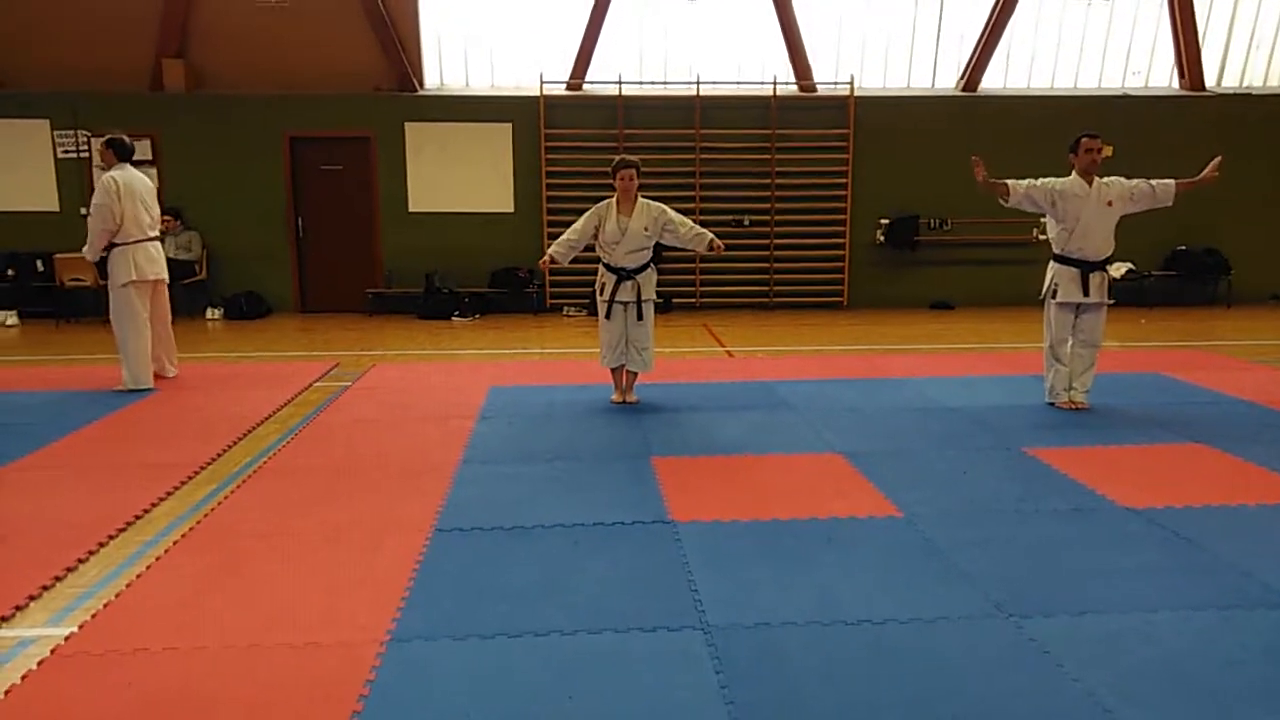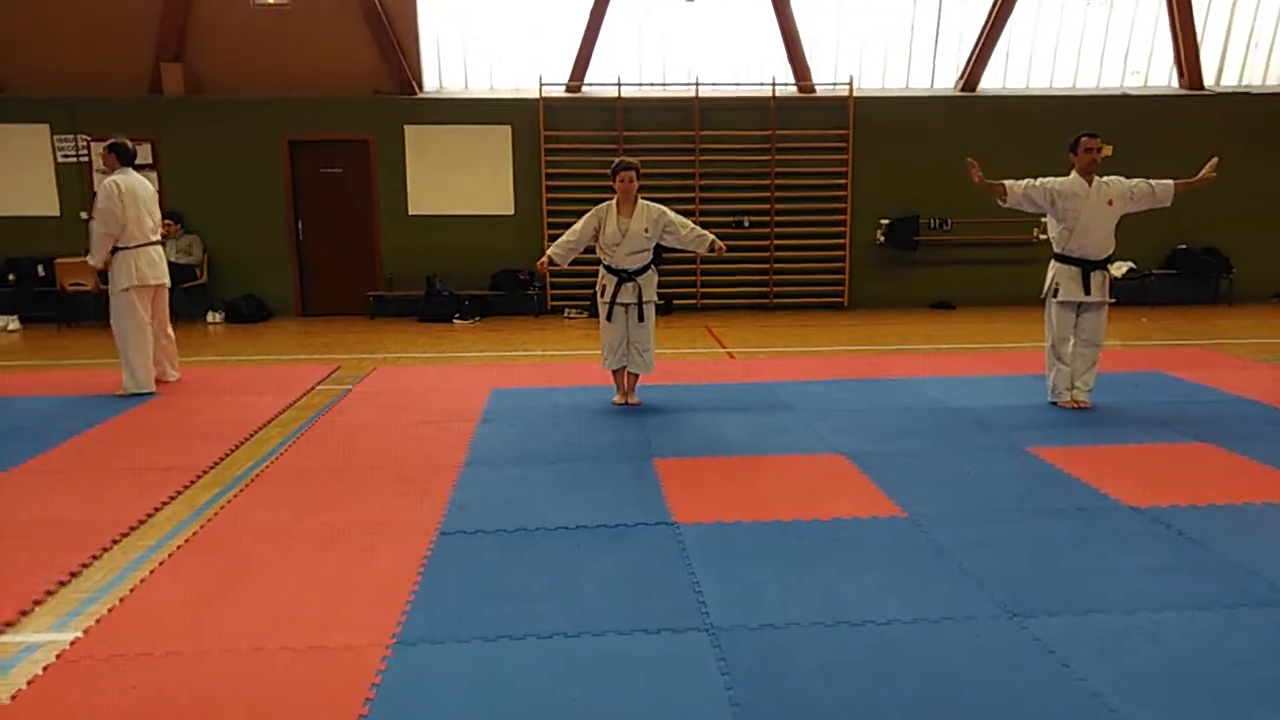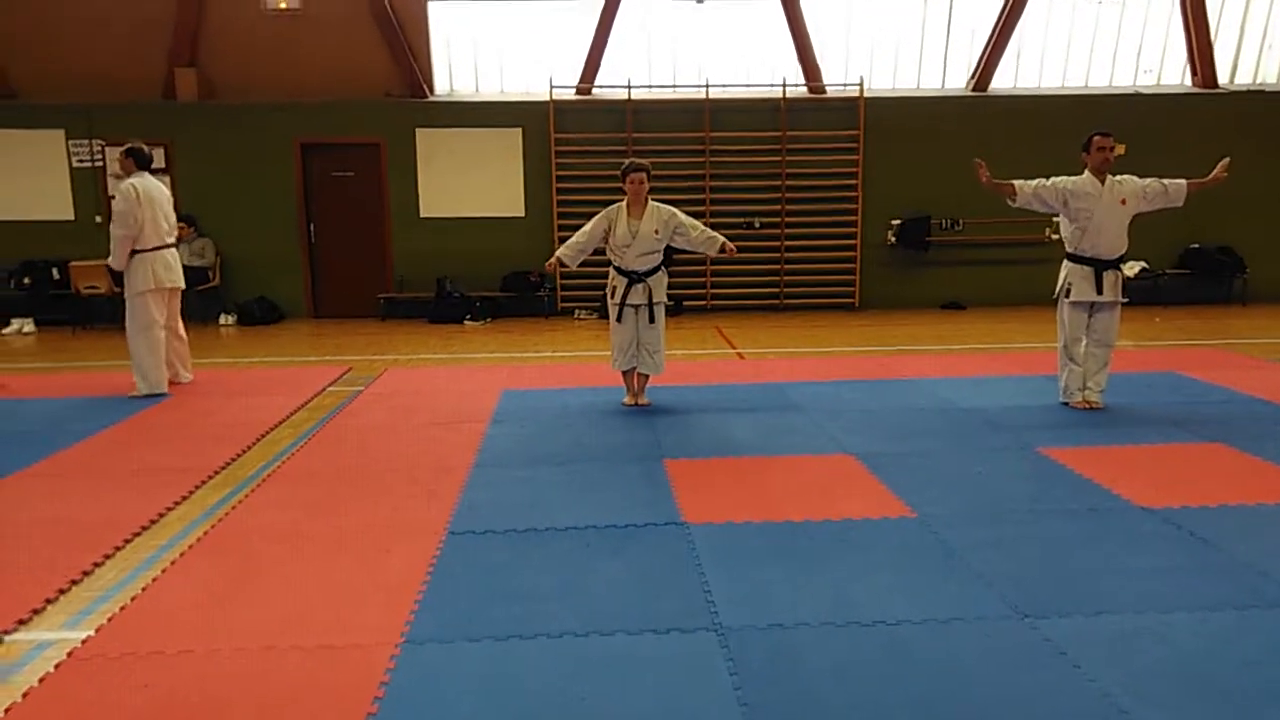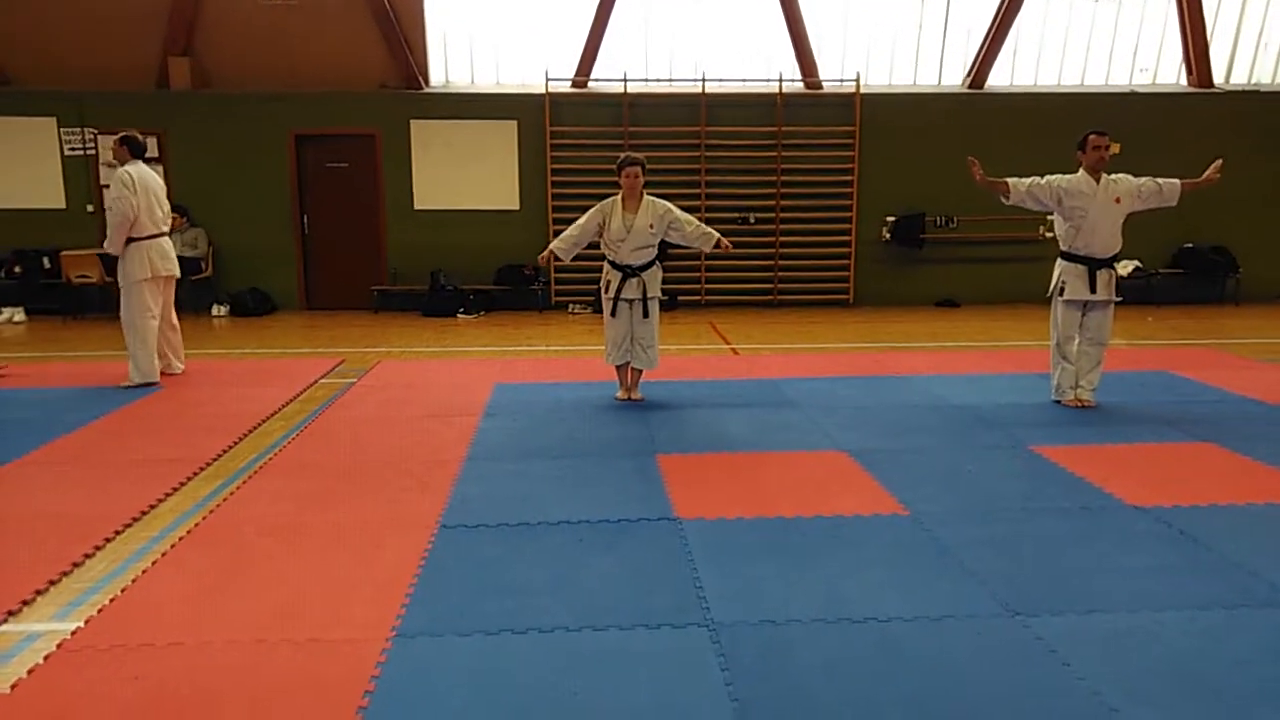
dt=0.1s
person 1, frame 1
left shoulder: (1117, 189)
right shoulder: (1056, 189)
left elbow: (1156, 190)
right elbow: (1020, 190)
left wrist: (1199, 180)
right wrist: (988, 183)
left hip: (1096, 276)
right hip: (1065, 274)
left knee: (1089, 341)
right knee: (1059, 339)
left ankle: (1079, 392)
right ankle: (1059, 393)
person 1, frame 2
left shoulder: (1117, 188)
right shoulder: (1056, 188)
left elbow: (1157, 189)
right elbow: (1019, 190)
left wrist: (1196, 180)
right wrist: (984, 184)
left hip: (1097, 275)
right hip: (1066, 274)
left knee: (1090, 340)
right knee: (1061, 339)
left ankle: (1081, 391)
right ankle: (1061, 392)
person 1, frame 3
left shoulder: (1130, 187)
right shoulder: (1068, 188)
left elbow: (1168, 189)
right elbow: (1030, 190)
left wrist: (1208, 180)
right wrist: (993, 184)
left hip: (1110, 275)
right hip: (1078, 273)
left knee: (1103, 340)
right knee: (1073, 339)
left ankle: (1093, 391)
right ankle: (1073, 393)
person 1, frame 4
left shoulder: (1124, 186)
right shoulder: (1062, 186)
left elbow: (1162, 189)
right elbow: (1023, 188)
left wrist: (1201, 181)
right wrist: (986, 182)
left hip: (1104, 274)
right hip: (1072, 272)
left knee: (1096, 339)
right knee: (1065, 337)
left ankle: (1085, 390)
right ankle: (1065, 391)
person 2, frame 1
left shoulder: (110, 181)
right shoulder: (144, 180)
left elbow: (103, 224)
left wrist: (92, 251)
left hip: (128, 257)
right hip: (152, 252)
left knee: (131, 320)
right knee: (158, 316)
left ankle: (138, 378)
right ankle: (165, 366)
person 2, frame 2
left shoulder: (112, 185)
right shoulder: (145, 184)
left elbow: (106, 228)
left wrist: (97, 259)
left hip: (129, 261)
right hip: (153, 256)
left knee: (132, 324)
right knee: (158, 320)
left ankle: (140, 382)
right ankle: (166, 371)
person 2, frame 3
left shoulder: (129, 188)
right shoulder: (161, 188)
left elbow: (124, 231)
left wrist: (117, 262)
left hip: (145, 263)
right hip: (168, 258)
left knee: (144, 326)
right knee: (171, 323)
left ankle: (152, 383)
right ankle: (180, 372)
person 2, frame 4
left shoulder: (124, 175)
right shoulder: (153, 176)
left elbow: (123, 216)
left wrist: (114, 247)
left hip: (141, 252)
right hip: (162, 247)
left knee: (139, 314)
right knee: (164, 312)
left ankle: (144, 373)
right ankle: (172, 362)
person 3, frame 1
left shoulder: (655, 211)
right shoulder: (600, 212)
left elbow: (683, 228)
right elbow: (575, 235)
left wrist: (709, 240)
right wrist: (552, 254)
left hip: (640, 282)
right hip: (610, 281)
left knee: (639, 338)
right knee: (612, 337)
left ankle: (630, 388)
right ankle: (617, 388)
person 3, frame 2
left shoulder: (655, 213)
right shoulder: (601, 213)
left elbow: (684, 230)
right elbow: (575, 237)
left wrist: (712, 241)
right wrist: (549, 256)
left hip: (641, 284)
right hip: (611, 283)
left knee: (640, 339)
right knee: (613, 339)
left ankle: (632, 389)
right ankle: (619, 389)
person 3, frame 3
left shoulder: (665, 214)
right shoulder: (611, 215)
left elbow: (694, 231)
right elbow: (584, 238)
left wrist: (722, 243)
right wrist: (559, 256)
left hip: (651, 285)
right hip: (621, 285)
left knee: (650, 340)
right knee: (623, 340)
left ankle: (642, 390)
right ankle: (629, 390)
person 3, frame 4
left shoulder: (660, 209)
right shoulder: (606, 209)
left elbow: (689, 227)
right elbow: (578, 231)
left wrist: (717, 239)
right wrist: (552, 250)
left hip: (645, 280)
right hip: (616, 279)
left knee: (644, 335)
right knee: (617, 335)
left ankle: (635, 386)
right ankle: (622, 385)
